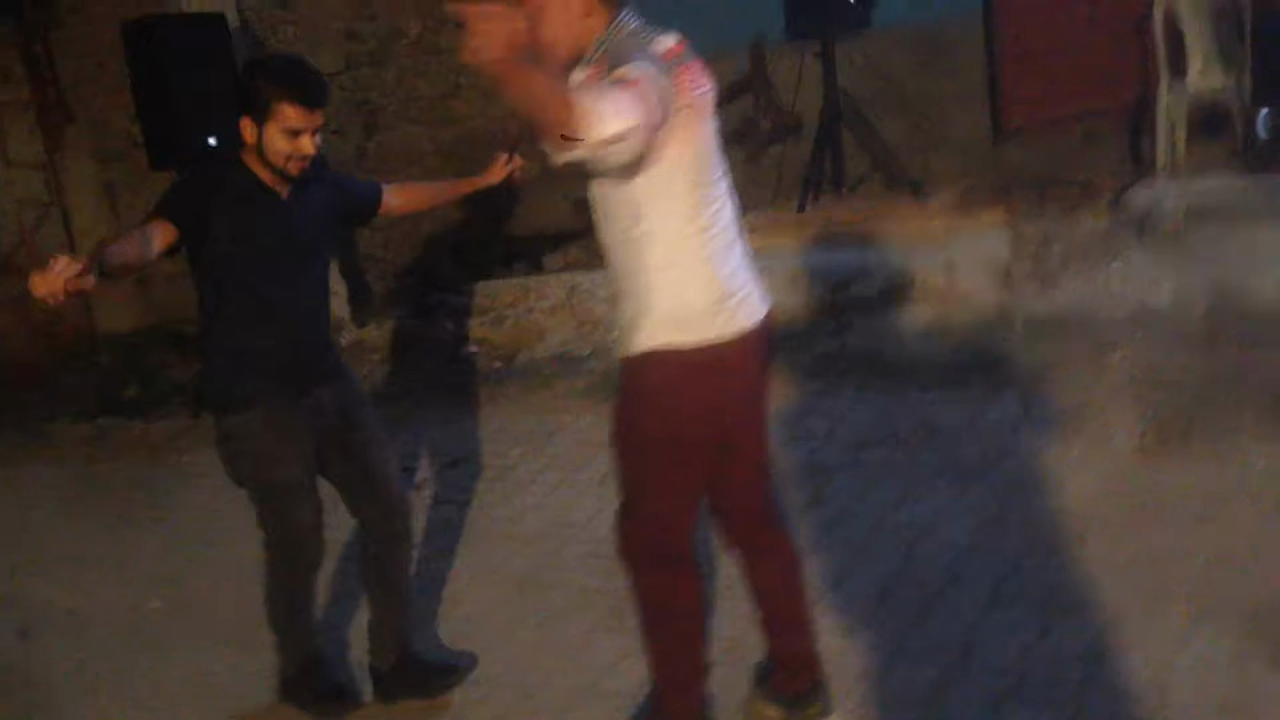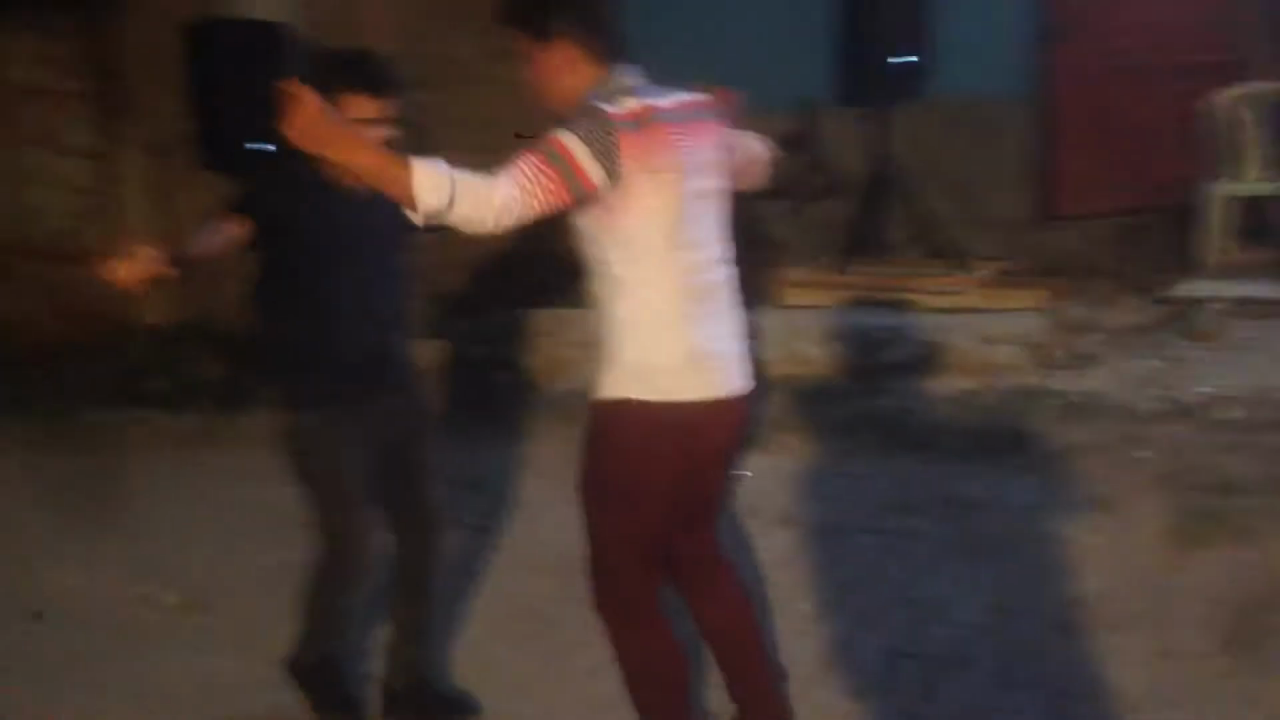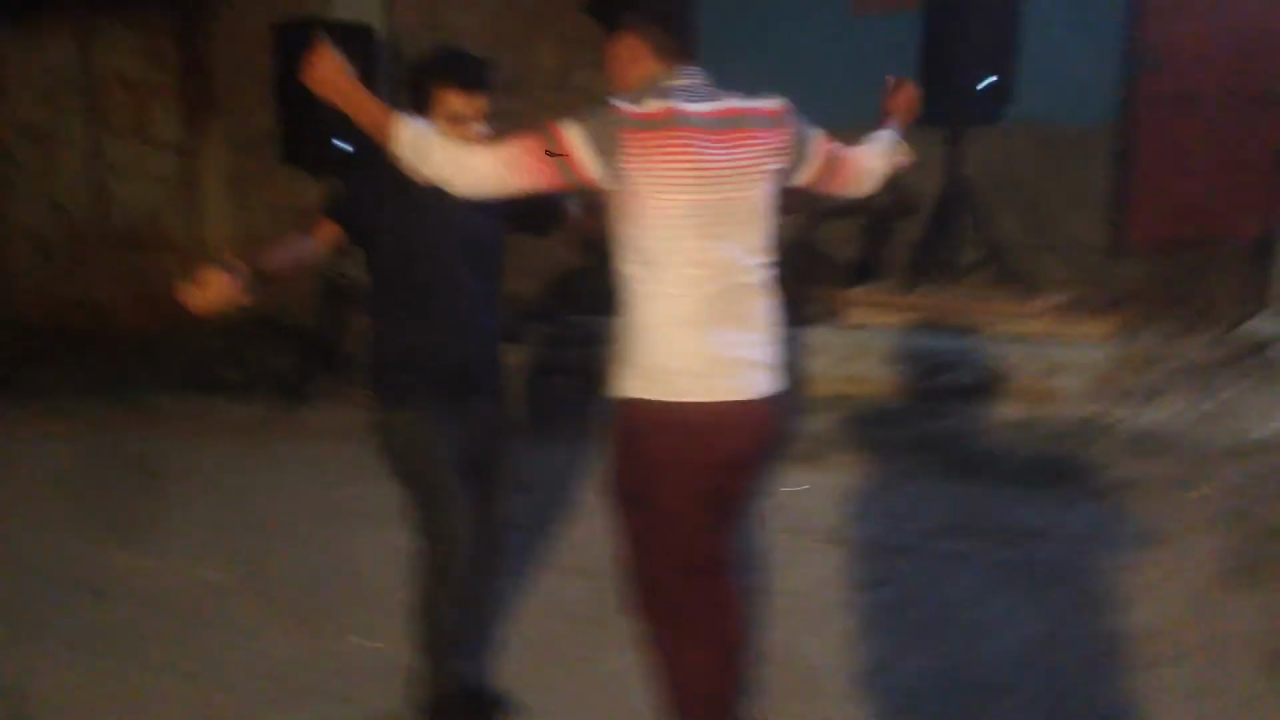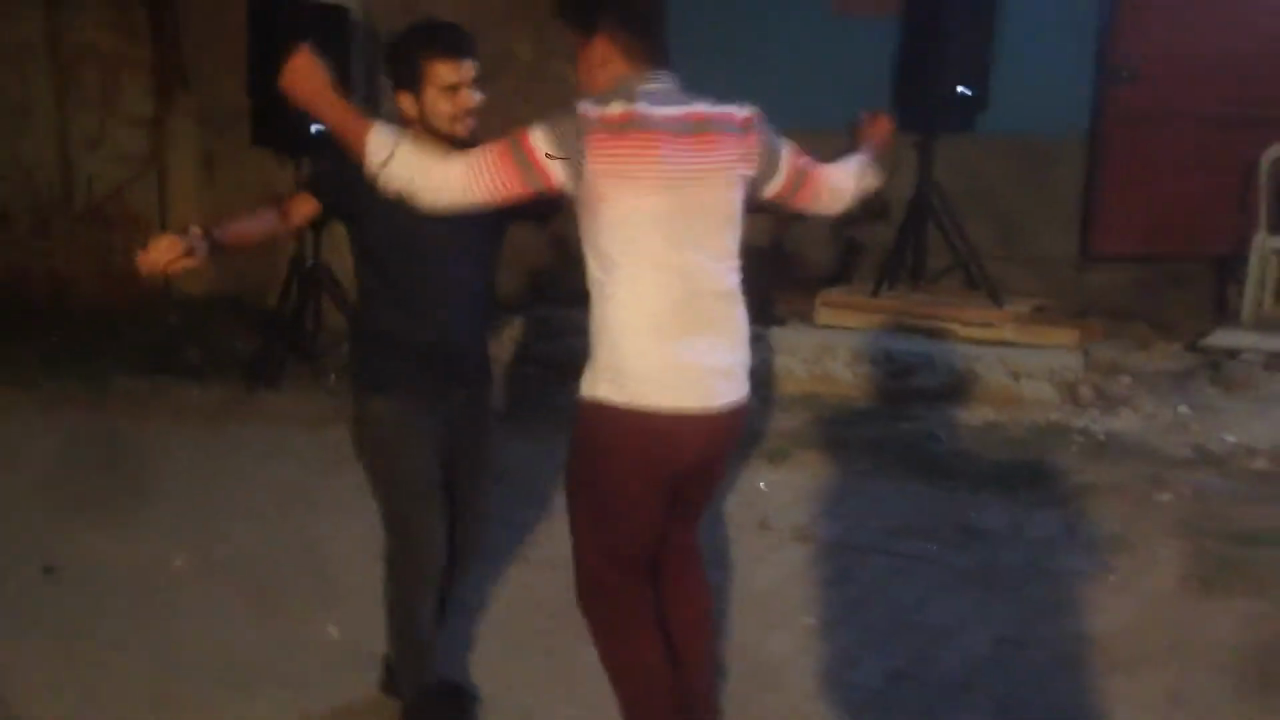
dt=0.3s
person 1, frame 1
left shoulder: (638, 68)
left elbow: (609, 132)
left wrist: (511, 69)
left hip: (681, 348)
right hip: (732, 329)
left knee: (653, 537)
right knee: (749, 511)
person 1, frame 2
left shoulder: (601, 131)
right shoulder: (694, 113)
left elbow: (488, 203)
right elbow: (744, 161)
left wrist: (337, 142)
left hip: (649, 403)
right hip: (724, 390)
left knee: (624, 583)
right knee: (695, 556)
person 1, frame 3
left shoulder: (620, 130)
right shoulder: (768, 121)
left elbow: (473, 169)
right elbow: (858, 173)
left wrist: (348, 95)
right wrist: (896, 124)
left hip: (665, 406)
right hip: (752, 396)
left knee: (669, 591)
right knee: (709, 563)
person 1, frame 4
left shoulder: (587, 133)
right shoulder: (739, 127)
left elbow: (441, 182)
right elbow: (828, 193)
left wrist: (325, 101)
right wrist: (871, 153)
left hip: (631, 409)
right hip: (720, 401)
left knee: (612, 587)
right knee: (676, 554)
person 2, frame 1
left shoulder: (321, 187)
right shoulder: (207, 190)
left elbow: (395, 197)
right elbow: (150, 237)
left wrist: (478, 181)
right wrist: (93, 266)
left hip: (328, 382)
right hip: (254, 404)
left knee: (388, 510)
right knee: (296, 541)
left ankle: (394, 661)
person 2, frame 2
right shoulder: (285, 185)
right elbow: (229, 229)
right wrist: (169, 259)
left hip: (393, 389)
right hip: (321, 401)
left knee: (420, 532)
right knee: (352, 545)
right ankle: (318, 660)
person 2, frame 3
right shoulder: (383, 186)
left elbow: (573, 217)
right elbow: (319, 238)
right wrist: (248, 276)
left hip: (483, 393)
right hip: (414, 401)
left knee: (488, 539)
right knee: (452, 543)
person 2, frame 4
right shoulder: (367, 167)
right elbow: (289, 212)
right wrist: (205, 241)
left hip: (469, 387)
right hip: (394, 394)
left knee: (462, 541)
right knee: (420, 548)
